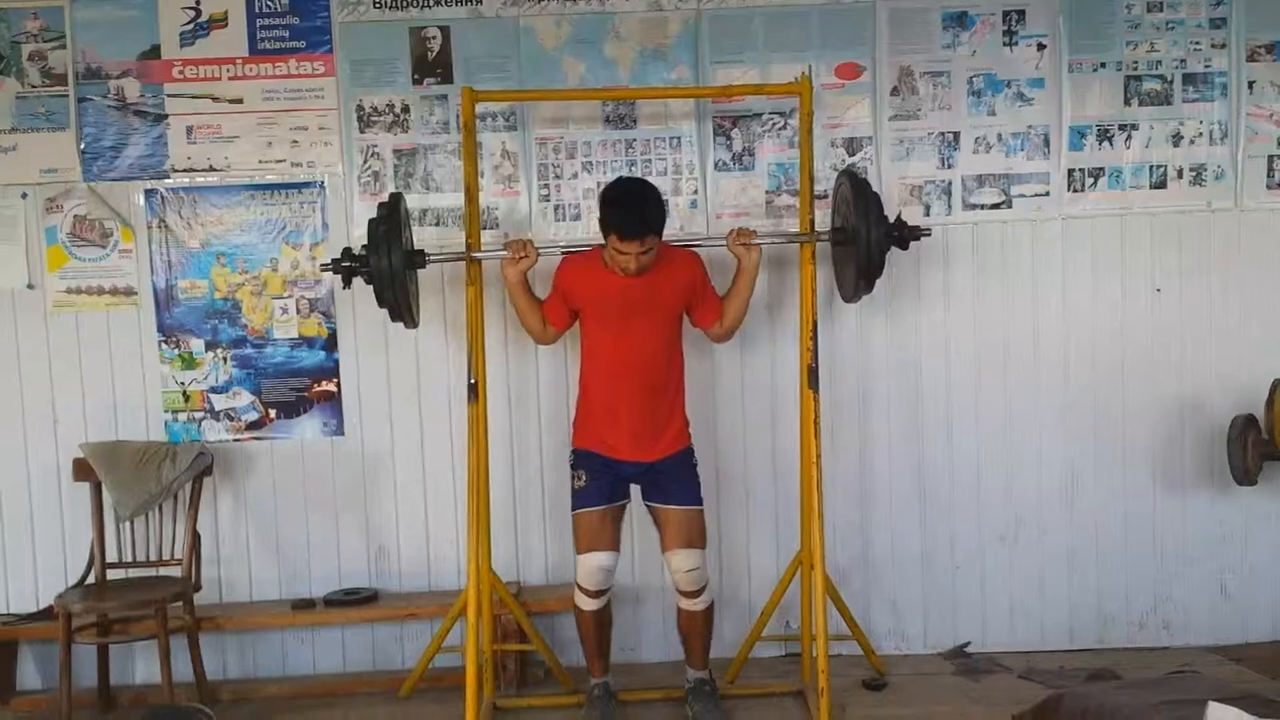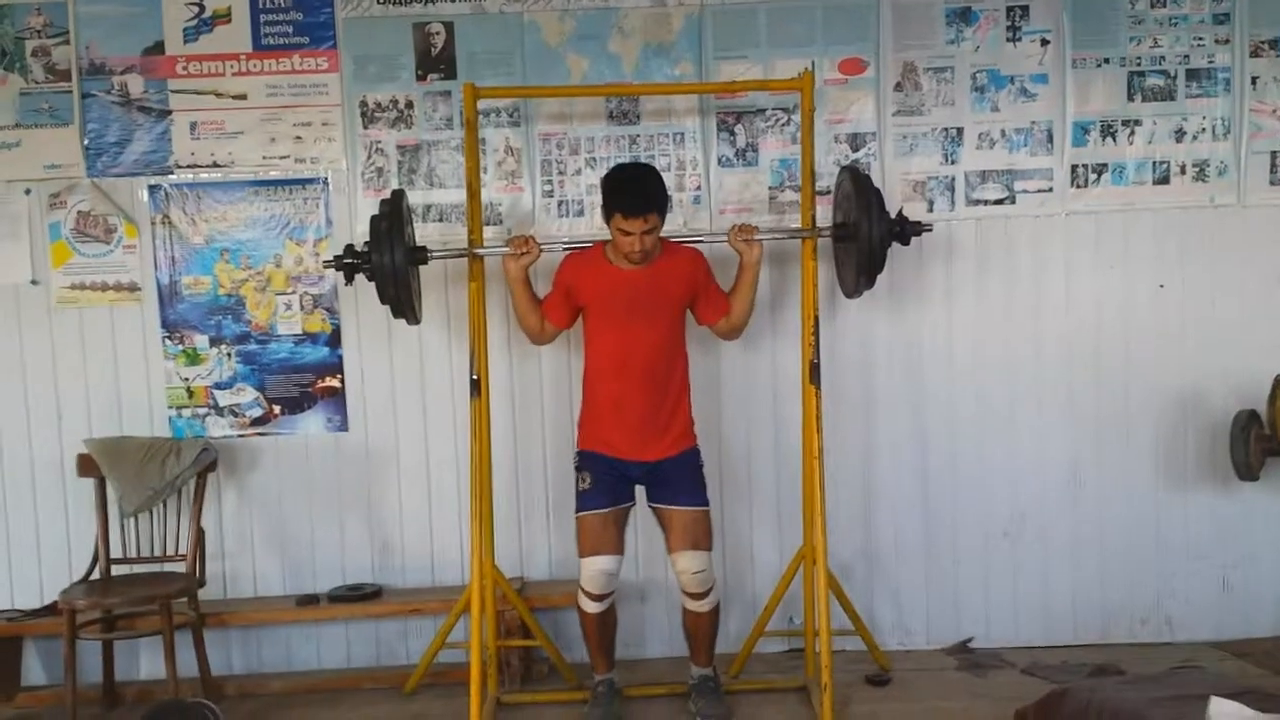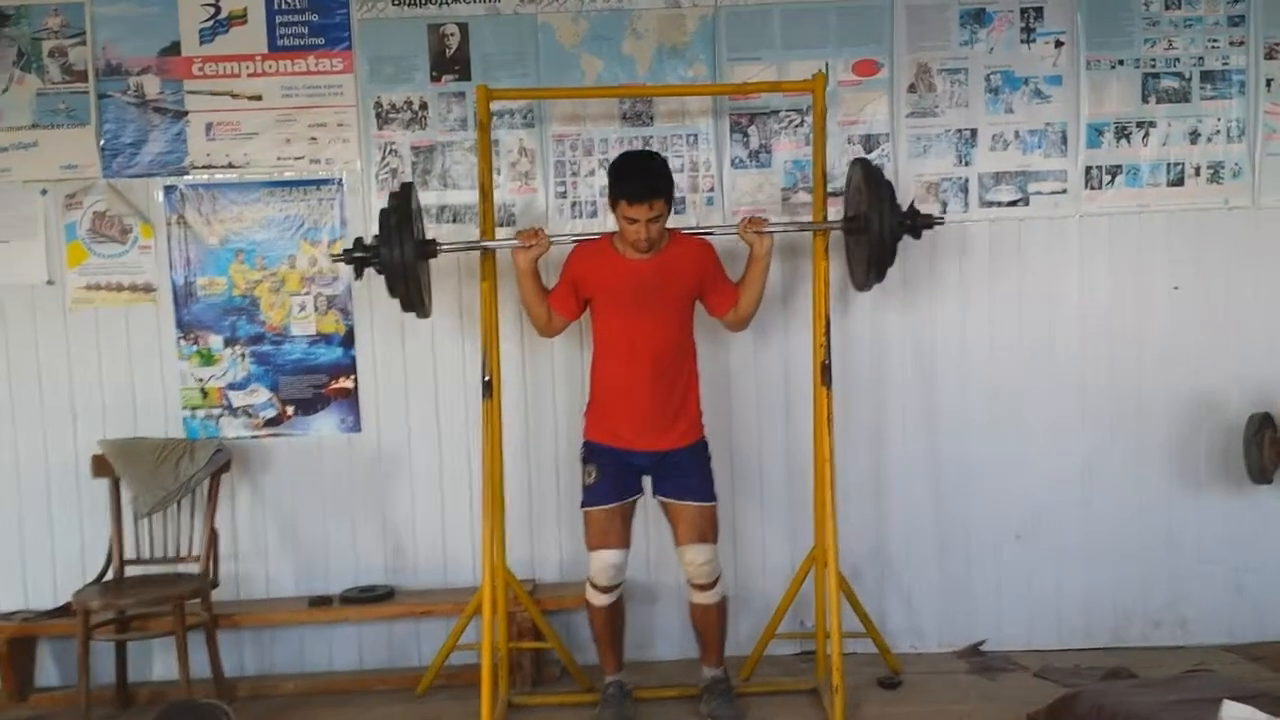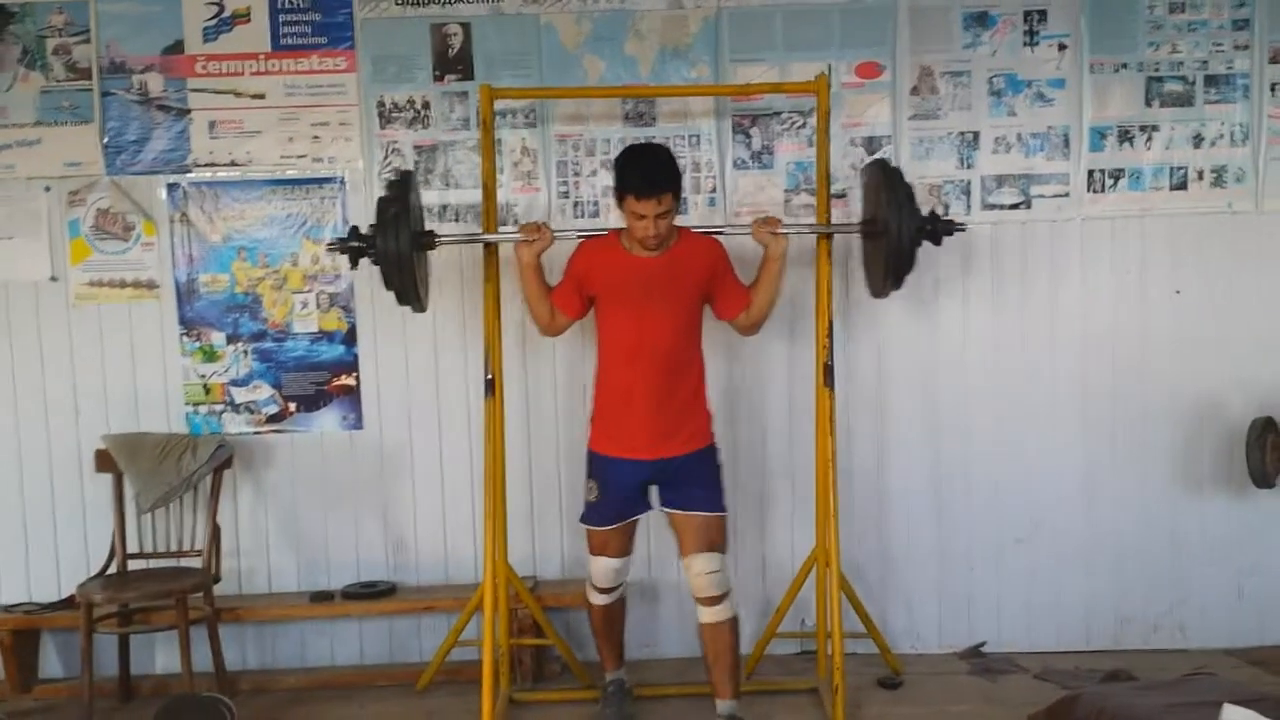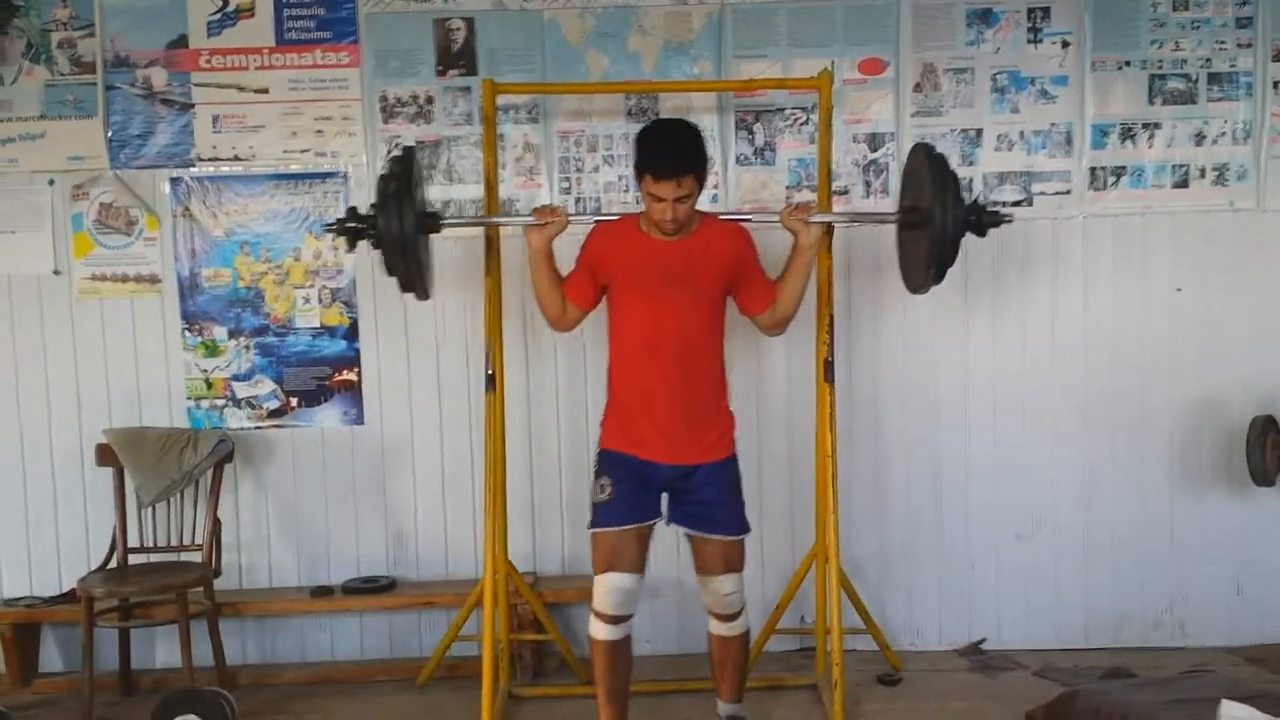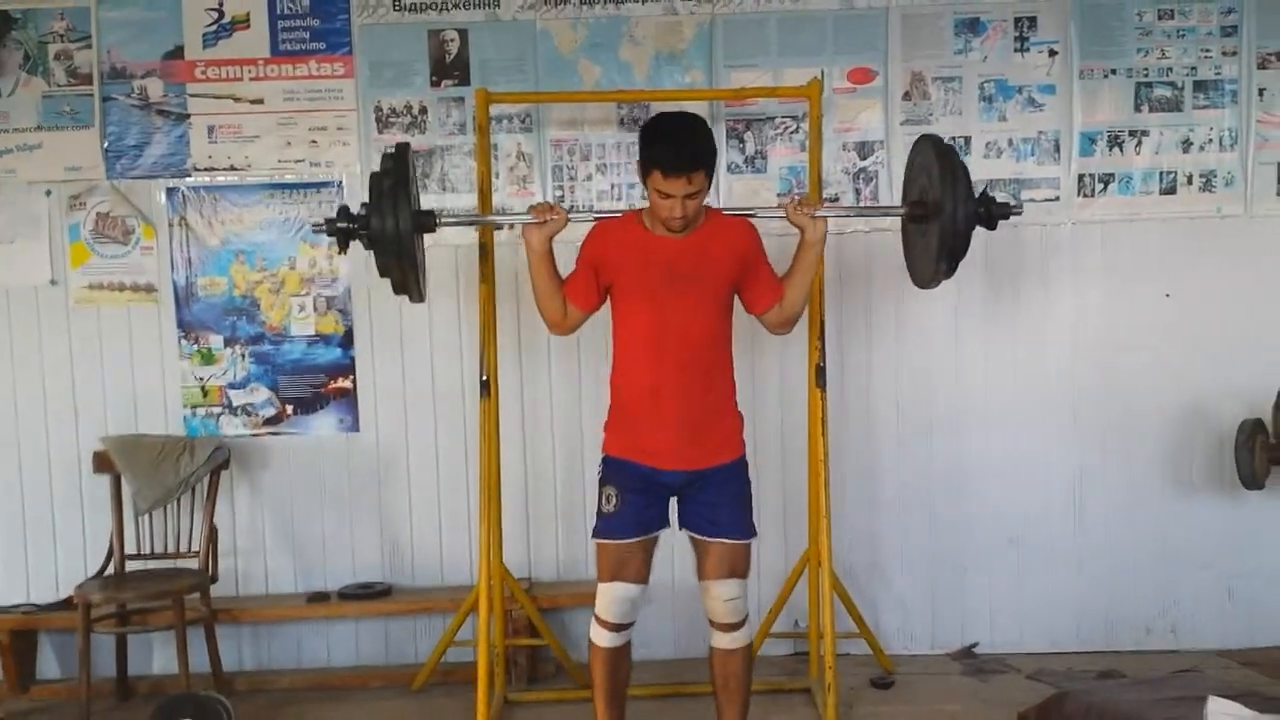
dt=0.7s
person 1, frame 1
left shoulder: (685, 267)
right shoulder: (574, 271)
left elbow: (722, 327)
right elbow: (544, 330)
left wrist: (747, 267)
right wrist: (515, 278)
left hip: (669, 448)
right hip: (597, 450)
left knee: (691, 573)
right knee: (592, 574)
person 1, frame 2
left shoulder: (688, 264)
right shoulder: (577, 269)
left elbow: (729, 325)
right elbow: (540, 330)
left wrist: (750, 262)
right wrist: (517, 275)
left hip: (674, 449)
right hip: (602, 451)
left knee: (697, 574)
right knee: (596, 578)
person 1, frame 3
left shoulder: (696, 254)
right shoulder: (586, 260)
left elbow: (737, 316)
right elbow: (548, 323)
left wrist: (760, 254)
right wrist: (526, 267)
left hip: (681, 440)
right hip: (608, 442)
left knee: (703, 568)
right knee: (604, 572)
person 1, frame 4
left shoulder: (706, 254)
right shoulder: (591, 257)
left elbow: (748, 319)
right elbow: (550, 322)
left wrist: (774, 256)
right wrist: (529, 262)
left hip: (690, 446)
right hip: (615, 448)
left knee: (710, 584)
right knee: (605, 576)
person 1, frame 5
left shoulder: (730, 242)
right shoulder: (605, 242)
left elbow: (773, 318)
right elbow: (561, 316)
left wrist: (805, 248)
right wrist: (538, 248)
left hip: (708, 453)
right hip: (626, 451)
left knee: (726, 601)
right knee: (611, 603)
person 1, frame 6
left shoulder: (738, 238)
right shoulder: (608, 239)
left elbow: (780, 316)
right elbow: (561, 318)
left wrist: (812, 241)
right wrist: (538, 246)
left hip: (717, 457)
right hip: (632, 456)
left knee: (728, 611)
right knee: (614, 611)
